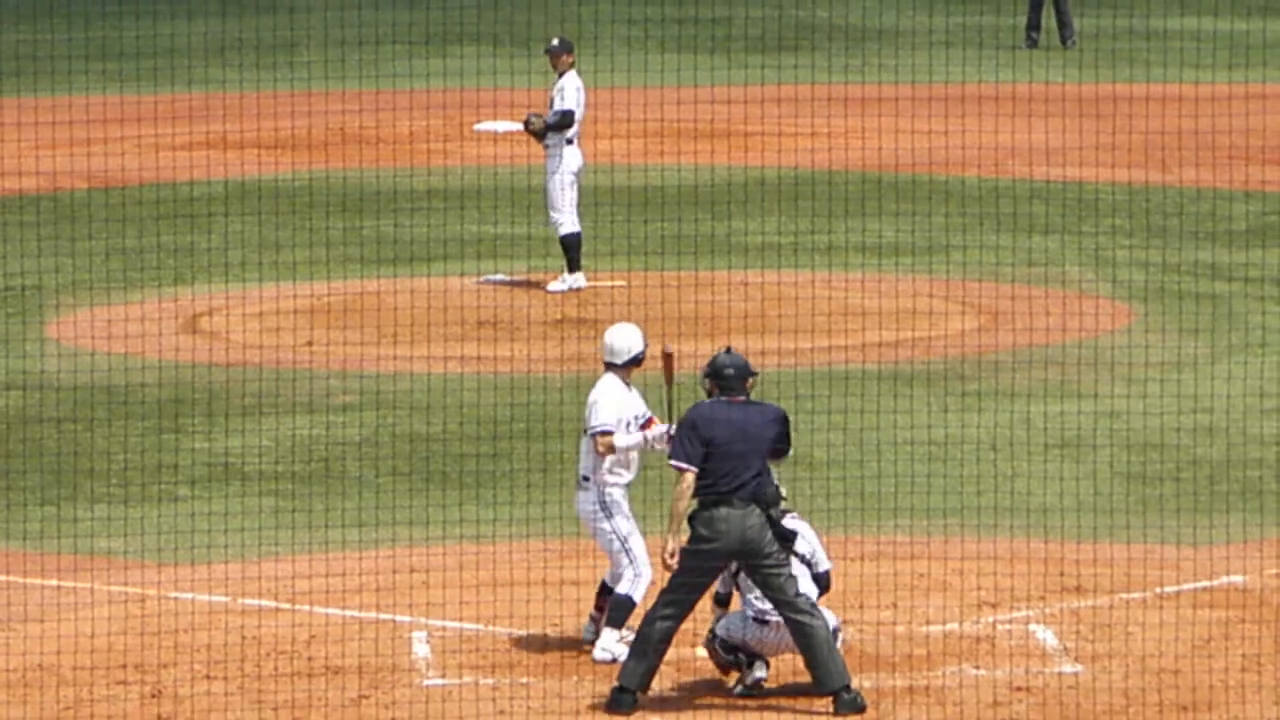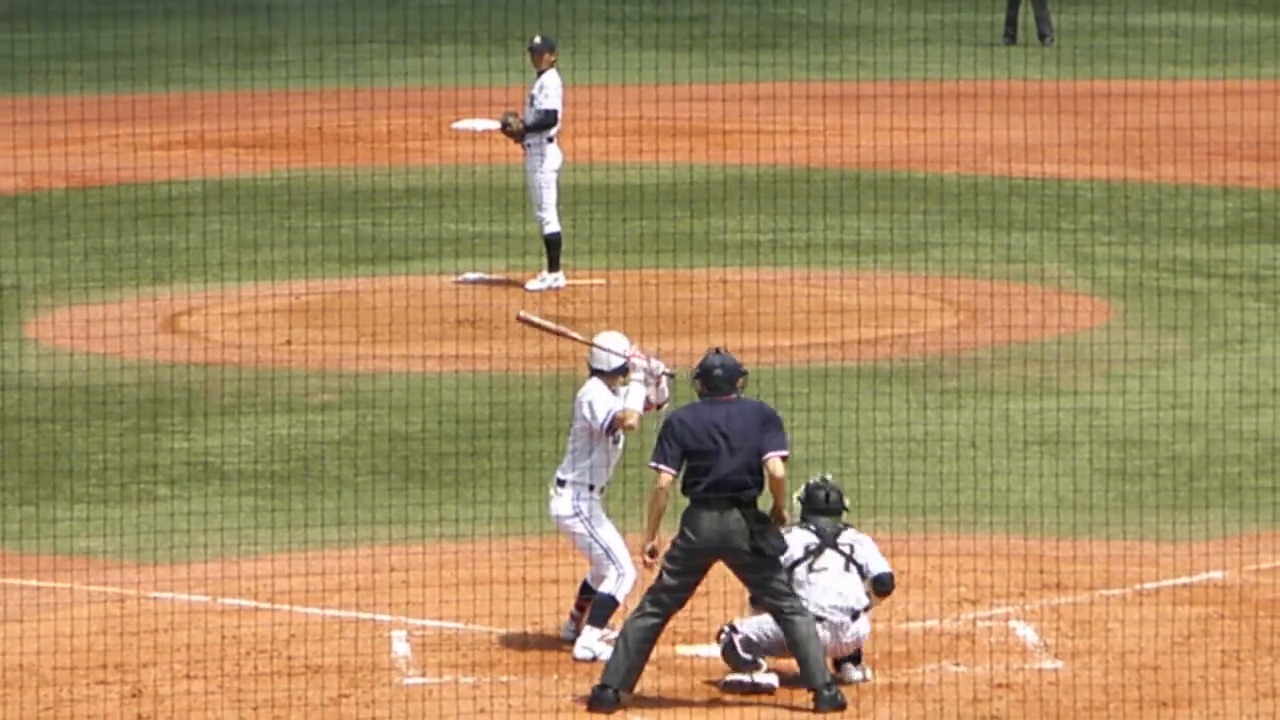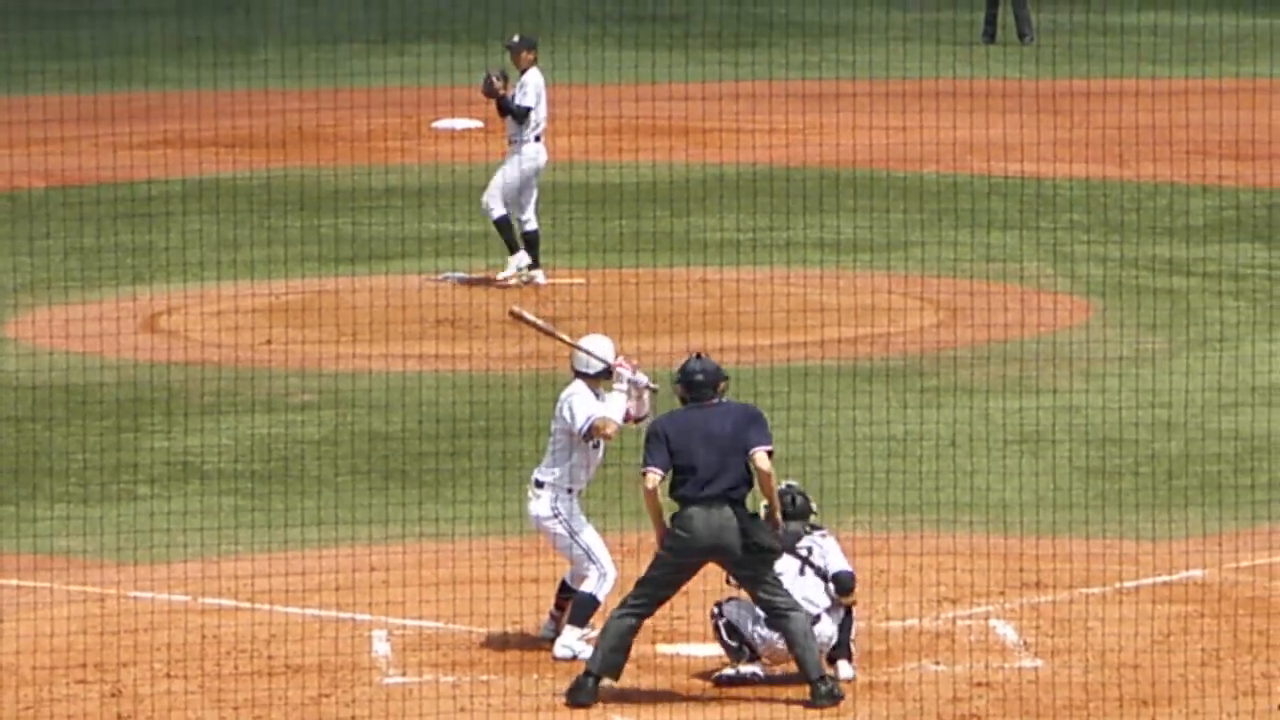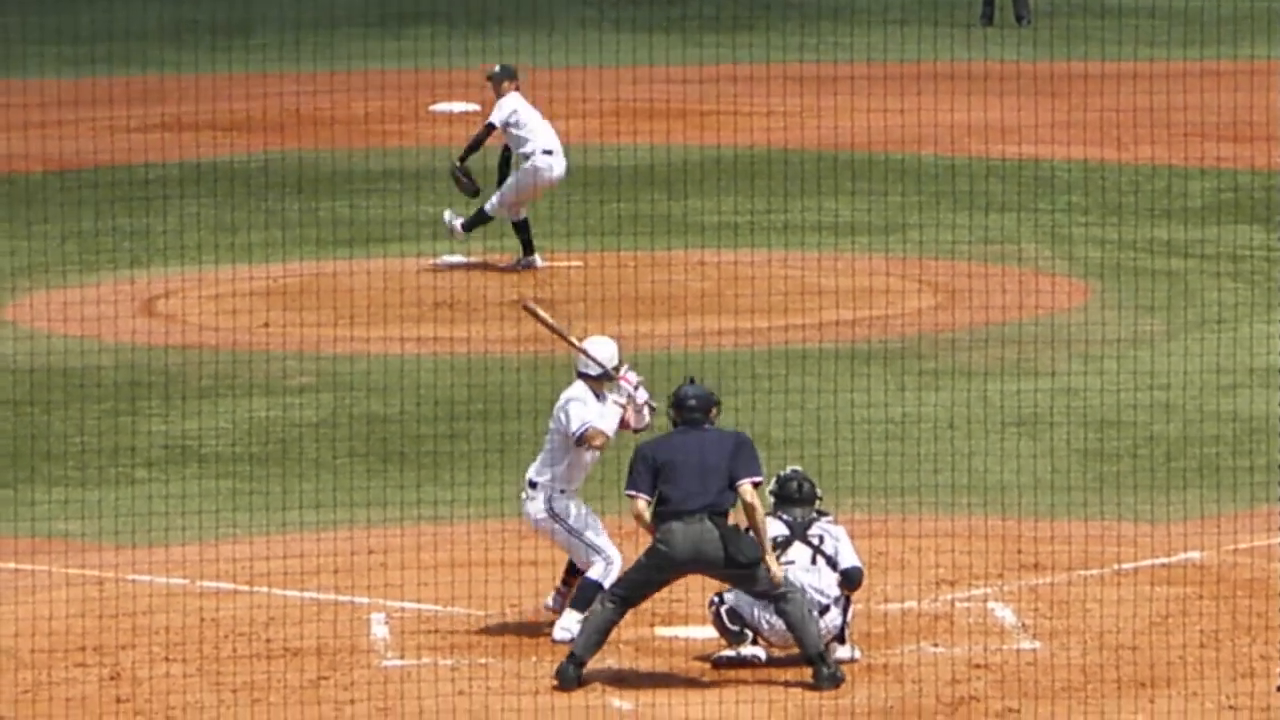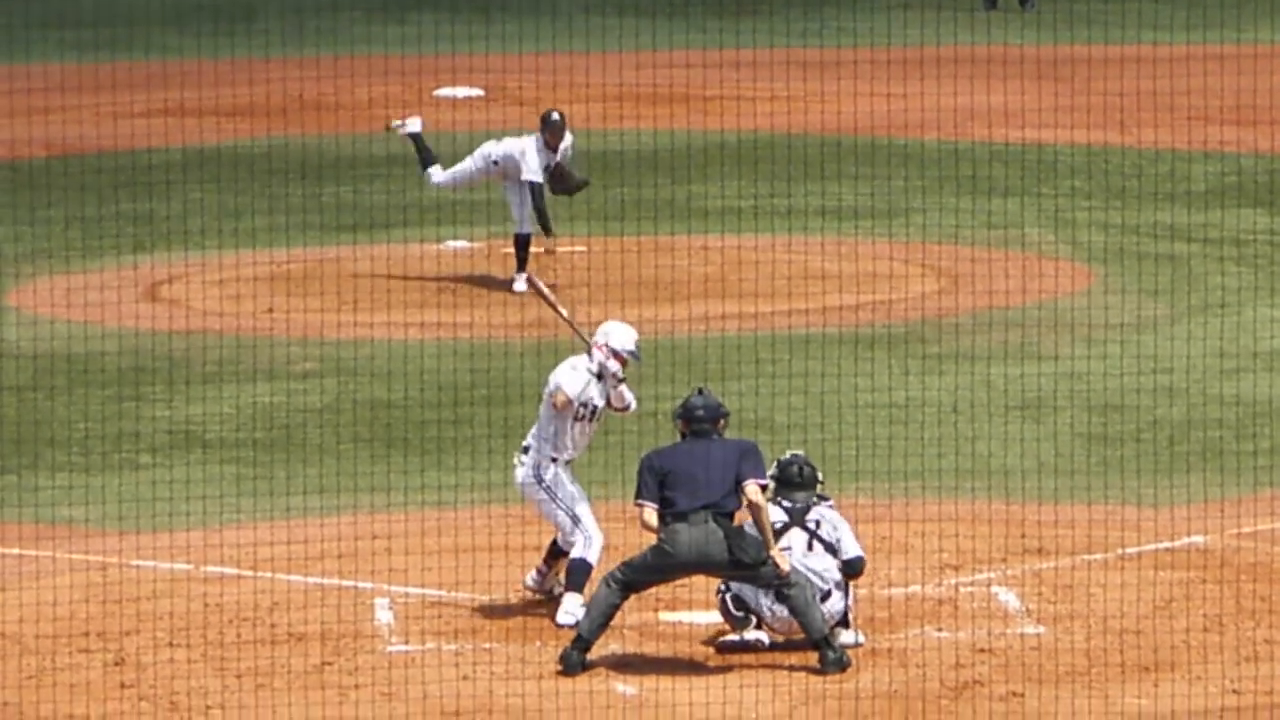
dt=1s
person 1, frame 1
left shoulder: (697, 417)
right shoulder: (774, 416)
left elbow: (686, 482)
left wrist: (672, 537)
left hip: (712, 524)
right hip: (758, 523)
left knee: (667, 610)
right knee: (800, 609)
left ankle: (626, 691)
right ankle: (842, 692)
person 1, frame 2
left shoulder: (680, 420)
right shoulder: (762, 414)
left elbow: (663, 482)
right elbow: (777, 471)
left wrist: (651, 536)
right wrist: (779, 509)
left hip: (697, 525)
right hip: (744, 523)
left knee: (653, 610)
right knee: (789, 608)
left ankle: (610, 690)
right ankle: (824, 689)
person 1, frame 3
left shoulder: (664, 425)
right shoulder: (746, 414)
left elbow: (650, 484)
right elbow: (763, 466)
left wrist: (660, 528)
right wrist: (775, 509)
left hip: (687, 526)
right hip: (734, 523)
left knee: (636, 605)
right knee: (783, 607)
left ankle: (589, 681)
right ankle: (820, 684)
person 1, frame 4
left shoulder: (650, 448)
right shoulder: (736, 441)
left elbow: (639, 508)
right elbow: (749, 498)
right wrist: (766, 552)
left hip: (671, 540)
right hip: (716, 538)
left knee: (615, 597)
right knee: (784, 592)
left ankle: (572, 667)
right ankle: (823, 667)
person 1, frame 5
left shoulder: (656, 458)
right shoulder: (743, 449)
left elbow: (647, 518)
right elbow: (755, 498)
right wrist: (771, 548)
left hip: (675, 543)
right hip: (720, 540)
left knee: (617, 583)
right knee: (788, 580)
left ankle: (576, 652)
right ankle: (829, 652)
person 2, frame 1
left shoulder: (628, 392)
right shoulder: (608, 394)
left elbow: (649, 428)
right elbow: (603, 446)
left wrist: (663, 433)
right wrist: (647, 436)
left hip: (611, 494)
right hip: (602, 496)
left knee: (623, 564)
right knee: (638, 570)
left ankle: (598, 626)
right ankle: (607, 644)
person 2, frame 2
left shoulder: (612, 392)
right shoulder: (594, 395)
left elbow: (656, 401)
right elbow: (630, 421)
left wrist: (654, 376)
right wrist: (638, 377)
left hip: (581, 498)
right hip: (576, 500)
left knee: (606, 563)
right knee: (622, 571)
left ankle: (576, 625)
right ankle: (588, 643)
person 2, frame 3
left shoulder: (595, 396)
right shoulder: (577, 397)
left elbow: (637, 414)
right elbow: (607, 430)
left wrist: (638, 389)
right wrist: (620, 387)
left hip: (559, 499)
right hip: (554, 501)
left knee: (586, 562)
right knee: (602, 571)
left ankle: (556, 624)
right ankle: (568, 642)
person 2, frame 4
left shoulder: (602, 397)
right shoulder: (575, 400)
left elbow: (637, 425)
right elbow: (596, 441)
left wrist: (638, 405)
right wrist: (619, 400)
left hip: (561, 494)
right hip: (549, 500)
left knee: (596, 542)
right knee: (608, 559)
left ankle: (565, 598)
right ankle: (568, 625)
person 2, frame 5
left shoulder: (604, 377)
right shoulder: (572, 368)
left elbow: (626, 406)
right elbow: (559, 402)
left wrist: (616, 380)
right wrist: (590, 368)
left hip: (557, 467)
right hip: (540, 468)
left knee: (574, 527)
right knee: (589, 537)
left ankle: (542, 579)
right ankle: (571, 609)
person 3, frame 1
left shoulder: (568, 82)
right shoulder: (567, 82)
left elbow: (567, 118)
left wrist: (543, 126)
right wrist: (543, 130)
left hip: (562, 154)
right hip: (562, 153)
left knee: (560, 215)
right knee: (568, 214)
left ankle: (573, 274)
right ankle: (574, 273)
person 3, frame 2
left shoulder: (549, 81)
right shoulder: (542, 82)
left elbow: (550, 119)
left wrist: (524, 129)
right wrist: (522, 129)
left hip: (542, 153)
right hip: (536, 152)
left knee: (546, 213)
right knee: (545, 213)
left ankle: (554, 273)
right ankle: (552, 272)
person 3, frame 3
left shoulder: (530, 79)
right shoulder: (528, 79)
left elbow: (520, 116)
right elbow: (505, 113)
left wrist: (501, 95)
right wrist: (501, 96)
left hip: (526, 151)
right hip: (530, 151)
left knee: (492, 200)
right knee: (526, 212)
left ankle: (517, 254)
right ankle: (534, 270)
person 3, frame 4
left shoulder: (508, 103)
right shoulder: (521, 109)
left elbow: (485, 133)
right elbow: (507, 152)
left wrist: (461, 158)
right wrist: (502, 189)
left hip: (543, 163)
right hip: (555, 165)
left knee: (499, 201)
right knee: (513, 204)
left ankle: (463, 228)
right ankle: (530, 257)
person 3, frame 5
left shoulder: (566, 140)
right shoulder: (533, 152)
left elbow: (553, 168)
right elbow: (537, 195)
right wrist: (548, 232)
left hip: (513, 173)
right hip: (493, 157)
left knee: (525, 223)
right knee: (438, 179)
left ankle: (520, 274)
right ankle: (413, 130)
person 4, frame 1
right shoulder: (798, 527)
left elbow: (721, 597)
right elbow: (824, 583)
left wrist: (716, 631)
left hip: (759, 633)
left knee: (718, 635)
right knee: (829, 629)
left ankle: (752, 666)
person 4, frame 2
left shoulder: (790, 538)
right shoulder: (859, 540)
right elbow: (885, 584)
right wrist: (863, 603)
right hip: (851, 637)
left knee: (730, 634)
left ankle: (756, 672)
right ankle: (850, 665)
person 4, frame 3
right shoulder: (823, 541)
left elbow: (735, 580)
right elbow: (845, 583)
right wrist: (845, 599)
left hip: (772, 642)
right hip: (820, 637)
left knee: (722, 610)
right knee: (843, 606)
left ankle: (748, 662)
right ankle: (843, 662)
person 4, frame 4
left shoulder: (763, 528)
right shoulder: (833, 529)
right elbow: (854, 579)
left hip: (776, 628)
right hip: (825, 627)
left knee: (721, 602)
right knee: (842, 590)
left ankle: (746, 645)
right ankle: (838, 645)
person 4, frame 5
right shoulder: (831, 517)
right elbow: (855, 568)
left hip: (778, 615)
right hip: (827, 613)
left knee: (727, 589)
right knee: (842, 577)
left ankle: (749, 630)
right ankle: (842, 630)
